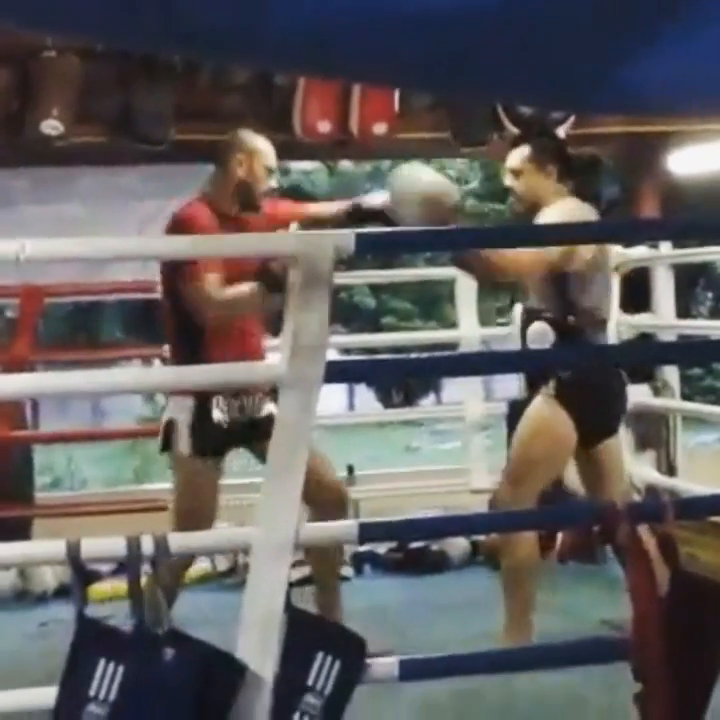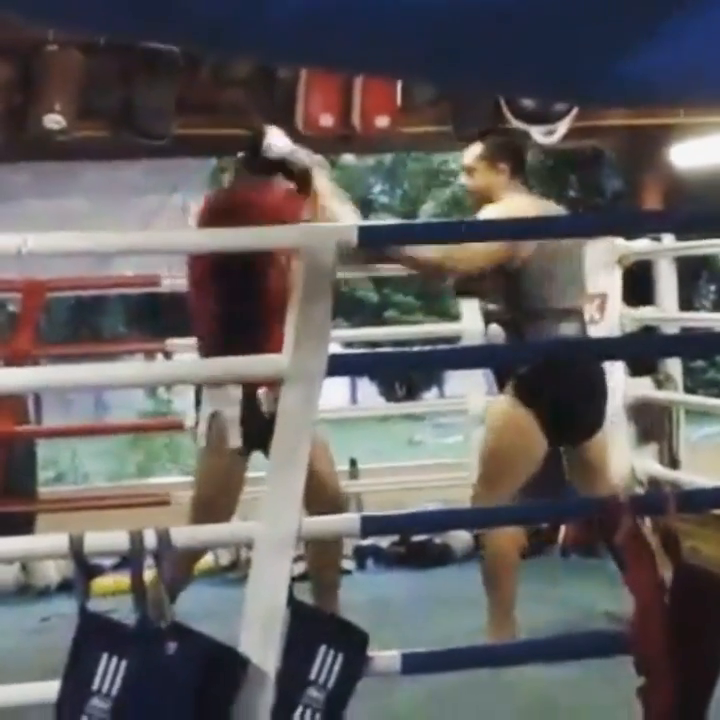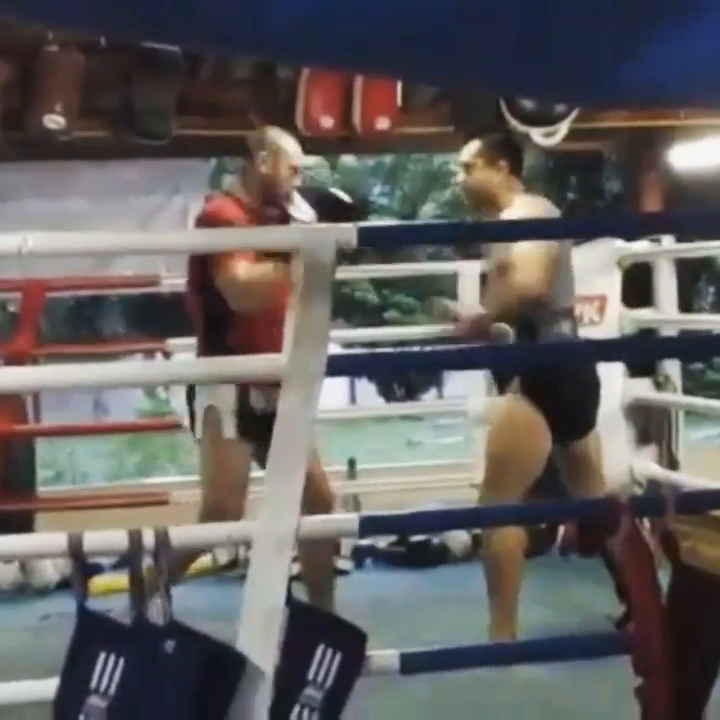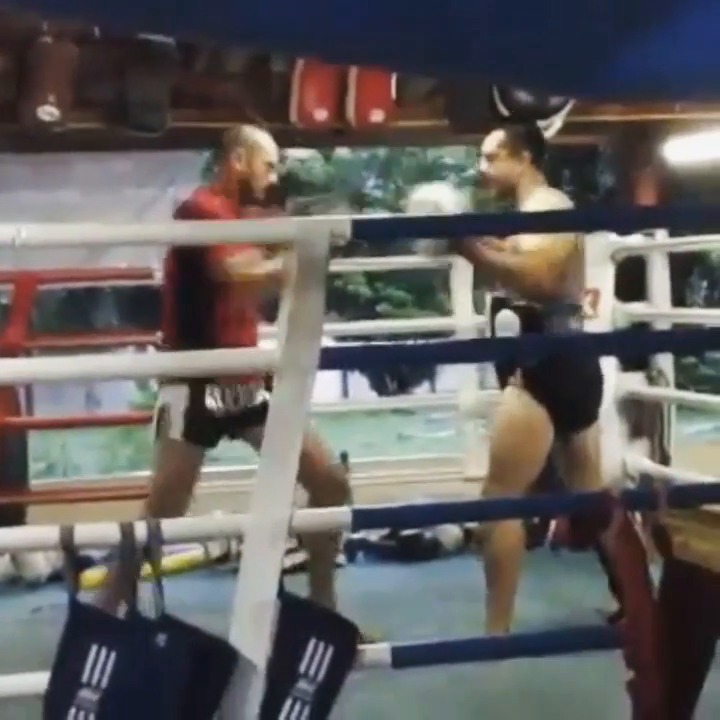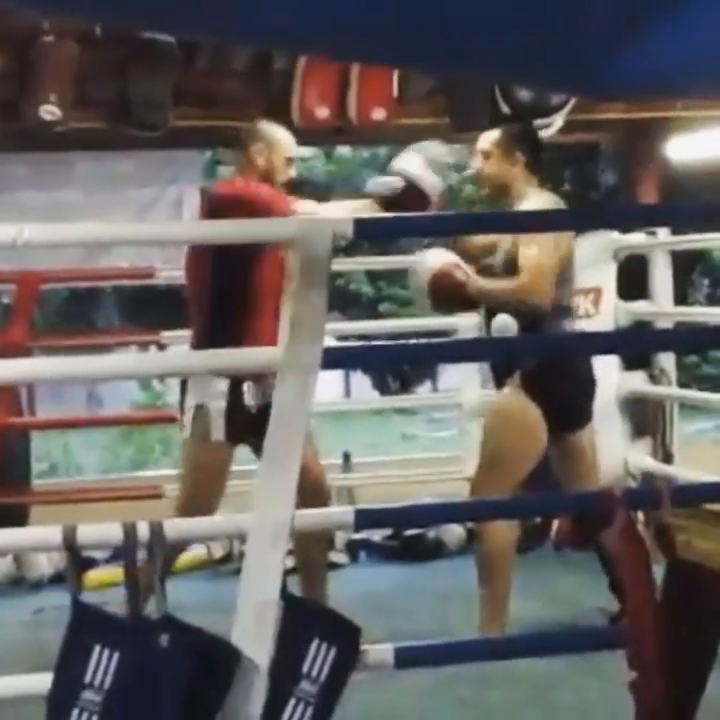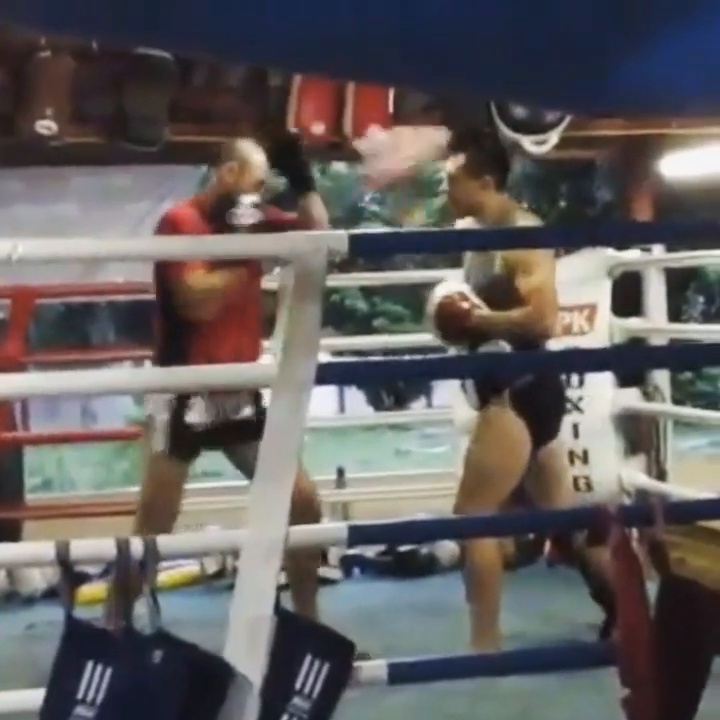
dt=0.3s
person 1, frame 1
left shoulder: (564, 215)
right shoulder: (561, 220)
left elbow: (518, 267)
right elbow: (527, 279)
right wrist: (478, 255)
left hip: (573, 379)
right hip: (597, 376)
left knee: (511, 503)
right knee: (614, 505)
left ankle: (516, 639)
person 1, frame 2
left shoulder: (506, 213)
right shoulder: (556, 214)
left elbow: (458, 258)
left wrist: (388, 246)
left hip: (541, 371)
right hip: (579, 366)
left knee: (490, 501)
right knee: (604, 498)
left ankle: (502, 635)
person 1, frame 3
left shoulder: (522, 215)
right shoulder: (517, 218)
left elbow: (528, 285)
right elbow: (508, 284)
left wrist: (473, 319)
left hip: (541, 374)
right hip: (572, 369)
left knee: (498, 503)
right knee: (594, 500)
left ankle: (502, 636)
person 1, frame 4
left shoulder: (543, 206)
right shoulder: (531, 211)
left elbow: (536, 278)
right elbow: (516, 273)
left wrist: (471, 247)
right wrist: (478, 244)
left hip: (544, 367)
right hip: (572, 364)
left knee: (500, 498)
right knee: (593, 495)
left ankle: (497, 630)
person 1, frame 5
left shoulder: (537, 212)
right shoulder: (523, 217)
left elbow: (535, 293)
right elbow: (482, 257)
left wrist: (470, 289)
left hip: (541, 369)
right hip: (564, 365)
left knee: (489, 497)
right knee: (590, 495)
left ankle: (492, 634)
right ankle: (642, 610)
person 1, frame 6
left shoulder: (521, 235)
right shoulder: (476, 230)
left elbow: (543, 320)
left wrist: (476, 321)
left hip: (520, 389)
right hip: (516, 388)
left knee: (473, 513)
right knee: (562, 510)
left ankle: (485, 646)
person 2, frame 1
left shoulder: (261, 213)
right shoulder: (192, 221)
left elbow: (324, 213)
right elbow: (213, 307)
right wrist: (270, 281)
left hip: (254, 393)
right hip: (202, 401)
left knee: (330, 499)
right knee: (189, 535)
left ankle: (333, 628)
person 2, frame 2
left shoulder: (264, 211)
right shoulder: (235, 203)
right elbow: (338, 219)
right wrist: (309, 170)
left hip: (278, 386)
right hip: (235, 390)
left knee: (329, 502)
right knee: (205, 526)
person 2, frame 3
left shoulder: (271, 218)
right shoulder: (222, 216)
right elbow: (242, 294)
left hip: (270, 389)
right hip: (233, 389)
left knee: (319, 503)
right knee: (223, 519)
person 2, frame 4
left shoulder: (247, 213)
right shoulder: (201, 212)
right elbow: (245, 280)
left hip: (248, 384)
right hip: (197, 389)
left knee: (330, 484)
right knee: (162, 519)
left ankle: (324, 610)
person 2, frame 5
left shoulder: (260, 207)
right shoulder: (231, 198)
right elbow: (317, 217)
right wrist: (388, 196)
left hip: (259, 381)
right hip: (222, 380)
left knee: (313, 493)
right knee: (193, 516)
left ankle: (316, 610)
person 2, frame 6
left shoulder: (249, 218)
right shoulder: (180, 222)
left elbow: (320, 236)
right elbow: (199, 302)
left wrist: (303, 181)
left hip: (240, 396)
right hip: (184, 398)
left knee: (304, 505)
right knee: (153, 529)
left ankle: (309, 624)
